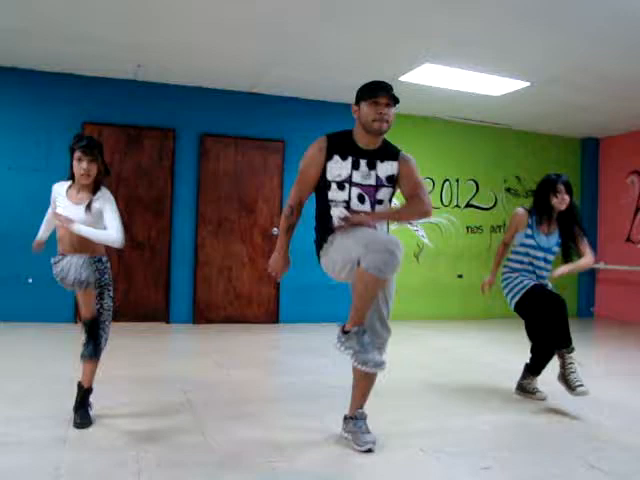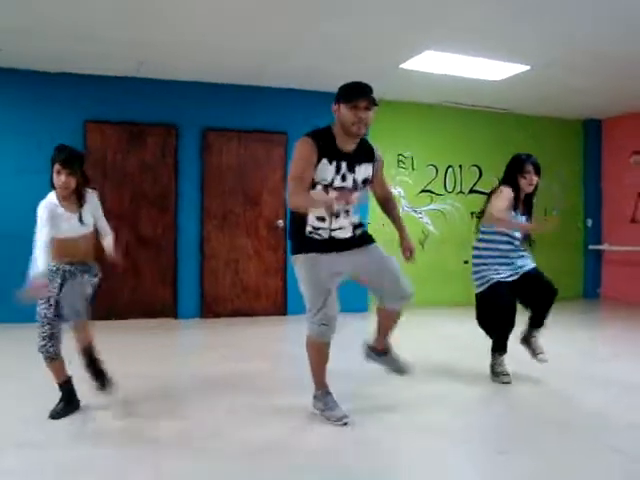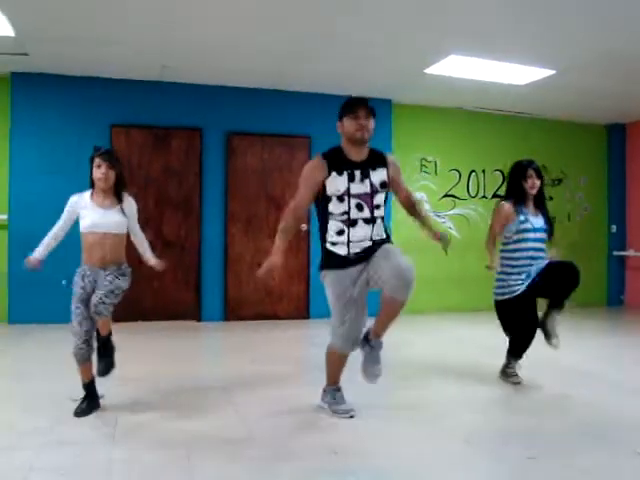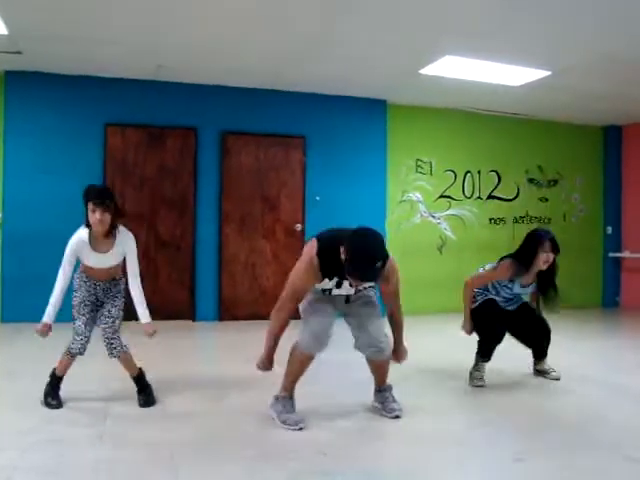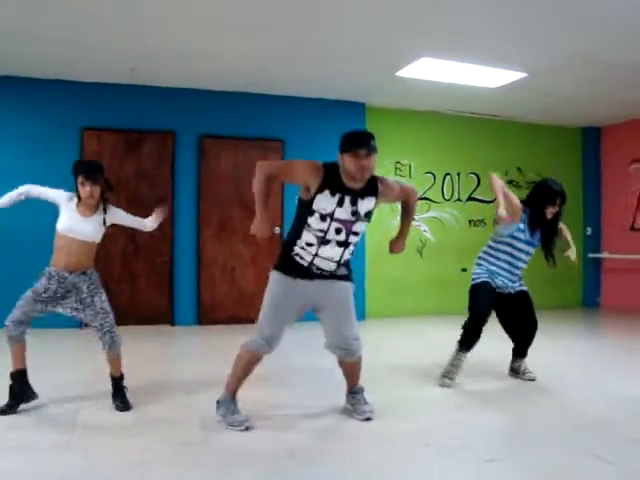
dt=1s
person 1, frame 1
left shoulder: (400, 161)
right shoulder: (325, 148)
left elbow: (424, 207)
right elbow: (296, 200)
left wrist: (370, 216)
right wrist: (281, 249)
left hip: (378, 263)
right hip: (336, 248)
left knee: (376, 339)
right knee: (384, 248)
left ankle: (355, 418)
right ankle: (351, 331)
person 1, frame 2
left shoulder: (370, 154)
right shoulder: (311, 146)
left elbow: (384, 195)
right elbow: (294, 198)
left wrist: (403, 234)
right wrist: (327, 202)
left hip: (357, 242)
right hip: (314, 248)
left knee: (398, 292)
right knee: (322, 320)
left ankle: (380, 348)
right ankle: (322, 394)
person 1, frame 3
left shoulder: (386, 163)
right shoulder: (320, 165)
left elbow: (407, 198)
right elbow: (295, 209)
left wrist: (429, 227)
right wrist: (279, 250)
left hip: (377, 251)
right hip: (340, 262)
left knee: (402, 275)
right knee: (346, 330)
left ankle: (373, 338)
right ankle: (331, 390)
person 1, frame 4
left shoulder: (387, 268)
right shoulder: (315, 258)
left elbow: (393, 307)
right elbow: (283, 307)
left wrist: (398, 344)
right wrist: (268, 353)
left hip: (358, 295)
right hip: (319, 291)
left knee: (377, 342)
right knee: (315, 334)
left ankle: (383, 393)
right ankle: (283, 398)
person 1, frame 5
left shoulder: (380, 189)
right shoulder: (315, 175)
left elbow: (410, 193)
right elbow: (264, 168)
left wrist: (402, 235)
right wrist: (261, 216)
left hip: (337, 281)
right hip: (291, 275)
left knee: (347, 344)
right knee: (264, 339)
left ankle: (354, 394)
right ankle: (227, 399)
person 2, frame 1
left shoulder: (104, 198)
right shoulder: (59, 189)
left elbow: (117, 239)
left wrist: (74, 226)
right wrist: (41, 236)
left hip: (98, 265)
right hip: (65, 262)
left knee: (100, 330)
right knee: (84, 268)
left ankle: (82, 401)
right ankle: (90, 333)
person 2, frame 2
left shoulder: (90, 198)
right shoulder: (47, 206)
left elbow: (102, 226)
right elbow: (42, 242)
left wrist: (109, 244)
right wrist: (39, 276)
left hip: (85, 269)
right hip: (54, 272)
right knee: (45, 336)
left ankle: (90, 357)
right ankle: (68, 396)
person 2, frame 3
left shoulder: (126, 202)
right shoulder: (78, 201)
left elbow: (136, 233)
right elbow: (60, 229)
left wrist: (149, 257)
right wrist: (39, 254)
left hip: (117, 272)
right hip: (86, 273)
left knee: (99, 303)
right knee: (79, 338)
left ankle: (105, 344)
right ankle: (90, 395)
person 2, frame 4
left shoulder: (125, 237)
right shoulder: (79, 239)
left elbow: (134, 279)
right elbow: (62, 279)
left wrist: (145, 319)
right wrist: (47, 318)
left hip: (114, 287)
right hip: (86, 285)
left knee: (110, 336)
right knee: (80, 336)
left ankle: (142, 385)
right ankle: (53, 386)
person 2, frame 5
left shoulder: (109, 213)
right shoulder: (65, 200)
left elbow: (144, 224)
right elbow: (29, 190)
left wrist: (155, 220)
left hip: (87, 280)
right hip: (54, 277)
left knee: (109, 333)
left ankle: (118, 389)
person 3, frame 1
left shoulder: (568, 225)
right shoulder: (523, 216)
left elbow: (588, 259)
right elbow: (504, 244)
left wrist: (565, 269)
right wrist: (492, 275)
left hip: (539, 286)
right hip: (516, 283)
left knee: (545, 336)
right knee: (555, 304)
left ankle: (527, 382)
right ankle: (567, 362)
person 3, frame 2
left shoulder: (526, 202)
right shoulder: (505, 192)
right elbow: (491, 215)
right wrist: (523, 225)
left hip: (515, 262)
right hip: (490, 267)
left knee: (545, 295)
right knee: (502, 318)
left ankle: (531, 334)
right ankle: (497, 361)
person 3, frame 3
left shoulder: (540, 208)
right shoulder: (507, 207)
left elbow: (545, 241)
right elbow: (491, 242)
left wrist: (551, 256)
right wrist: (495, 262)
left hip: (539, 269)
right hip: (513, 277)
left knee: (570, 273)
right knee: (524, 327)
left ankle: (550, 315)
right ankle: (509, 365)
person 3, frame 4
left shoulder: (543, 273)
right shoulder: (508, 267)
left elbow: (534, 295)
right elbow: (469, 284)
left wrist: (533, 314)
right wrist: (468, 318)
left hip: (513, 303)
right hip: (487, 299)
left knee: (541, 330)
right knee: (494, 329)
left ankle: (541, 363)
right ankle: (479, 367)
person 3, frame 5
left shoulder: (545, 223)
right shoulder: (516, 209)
left elbow: (559, 227)
right elbow: (494, 178)
left wrist: (571, 246)
right wrist: (501, 207)
left hip: (512, 283)
right hip: (487, 275)
left knee: (527, 325)
right knee: (478, 315)
left ankle: (518, 363)
right ankle: (458, 359)
